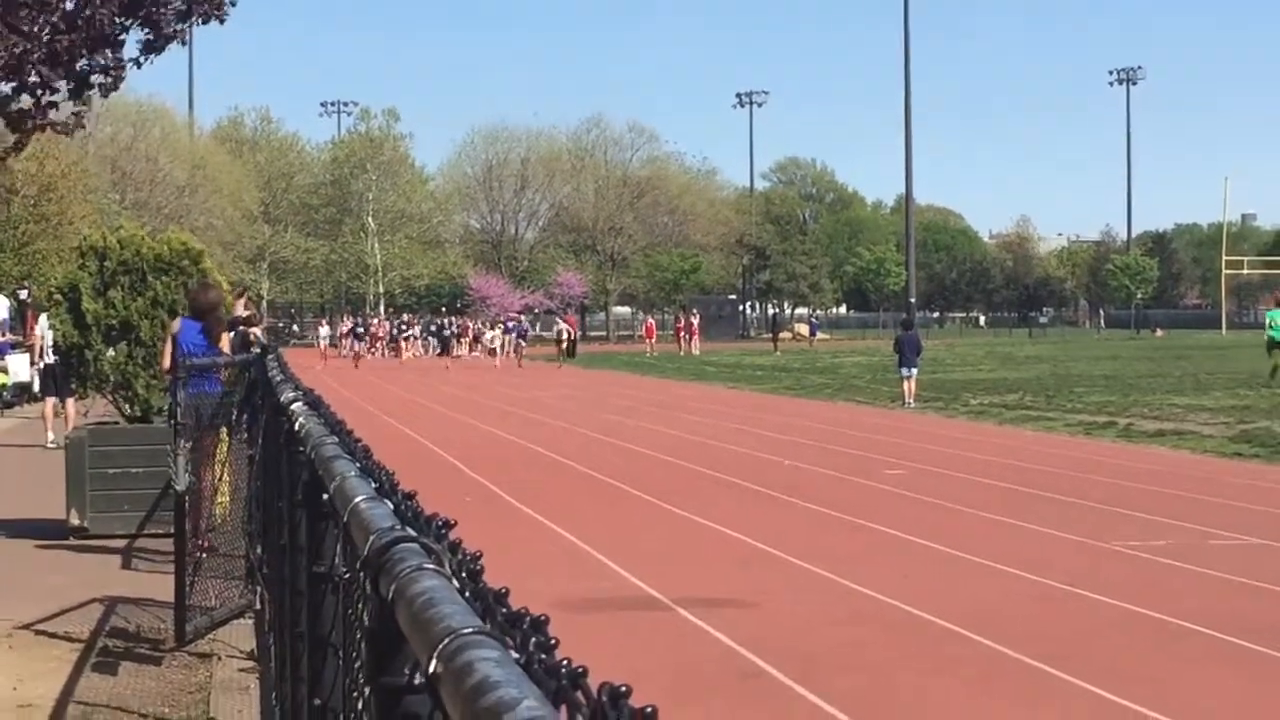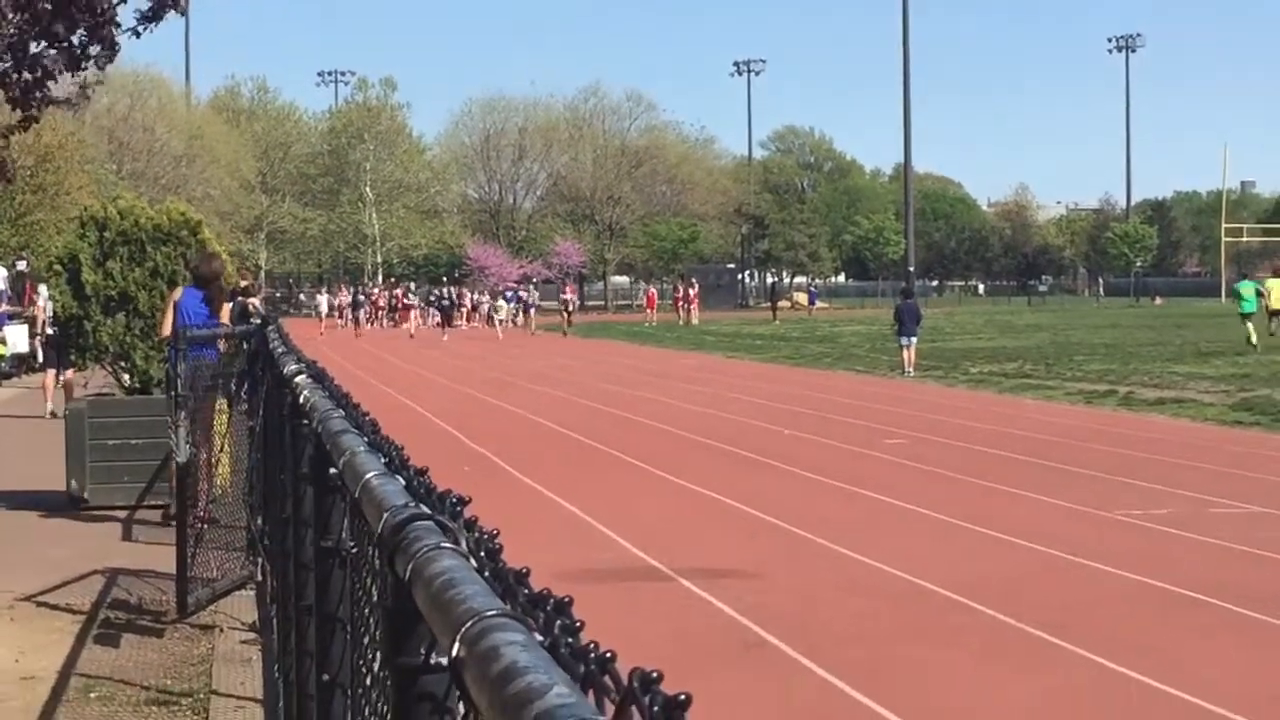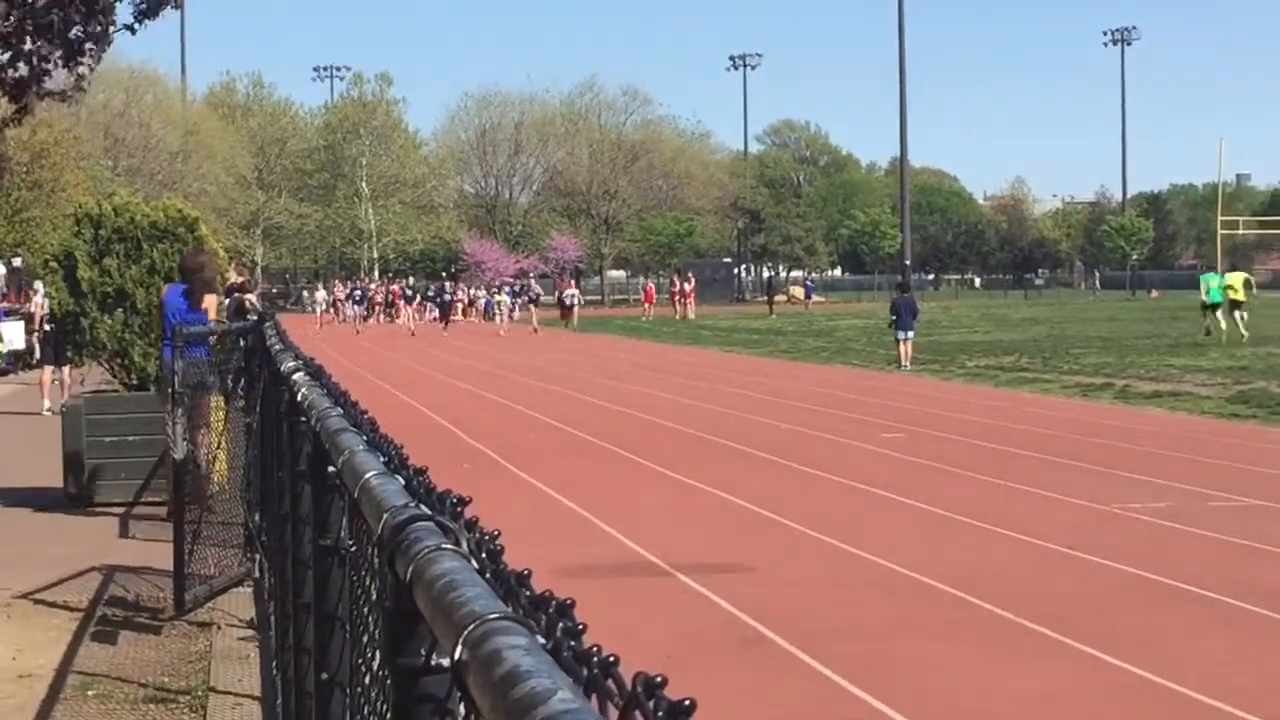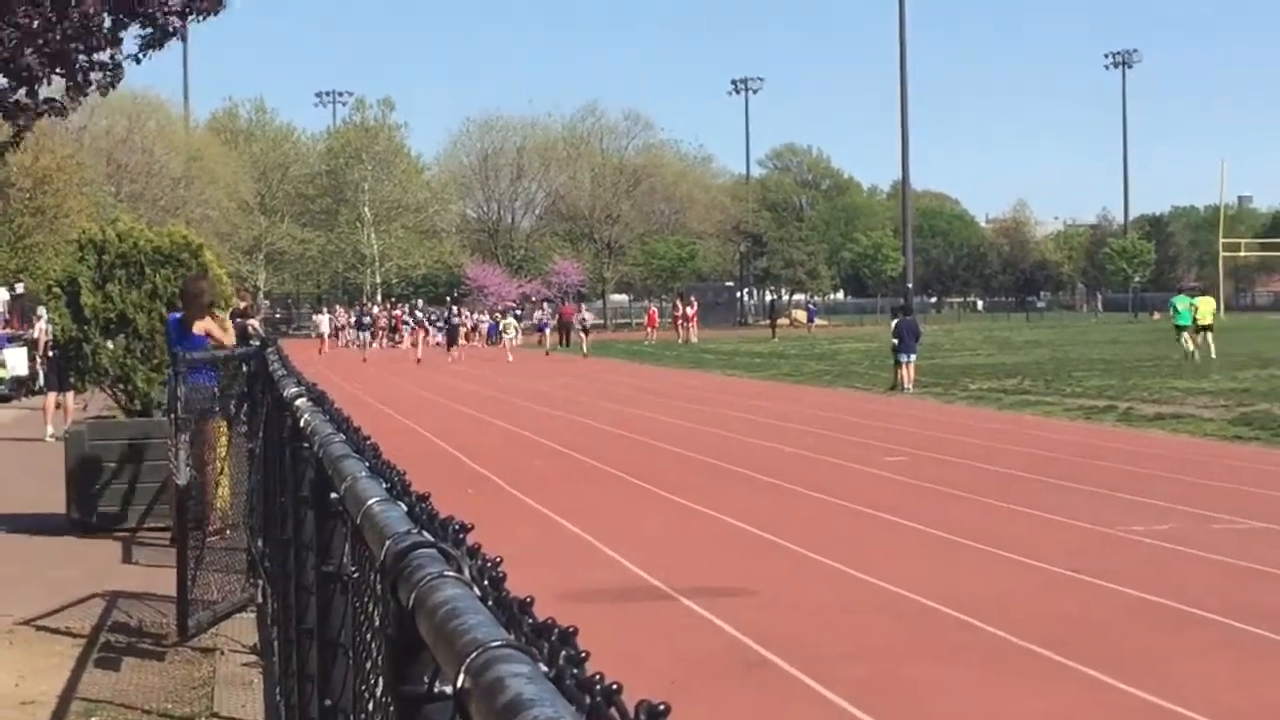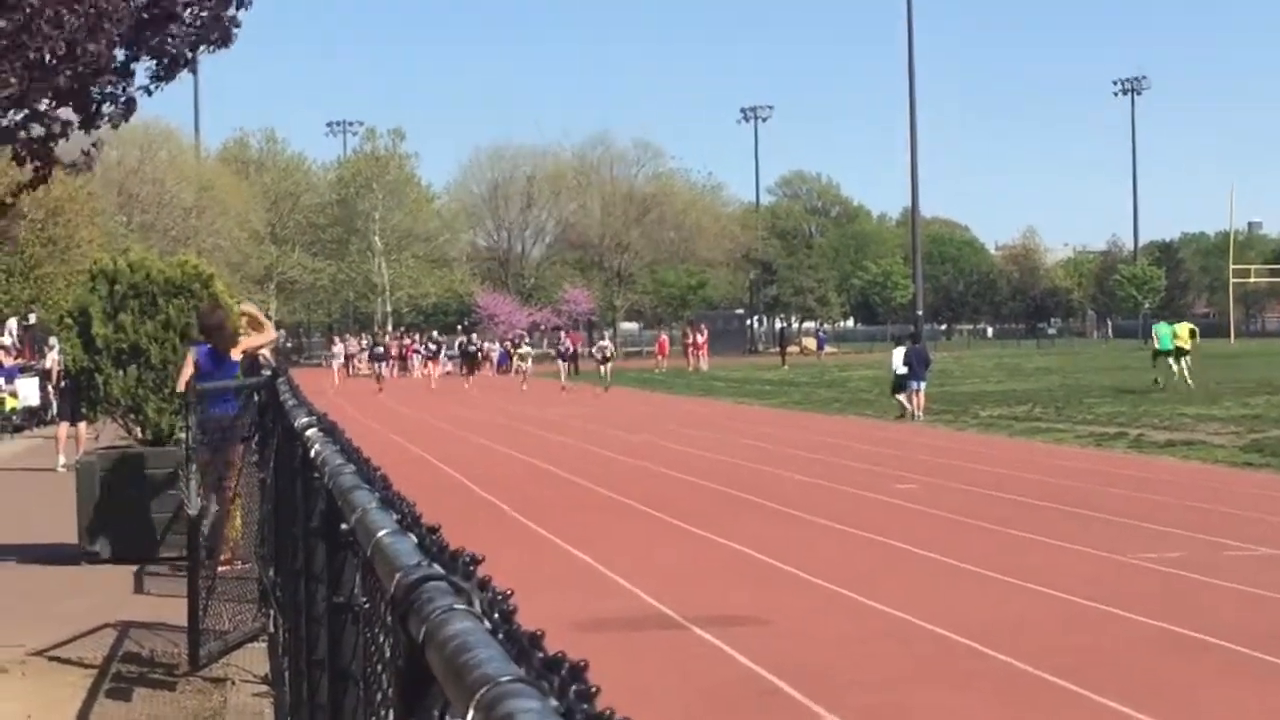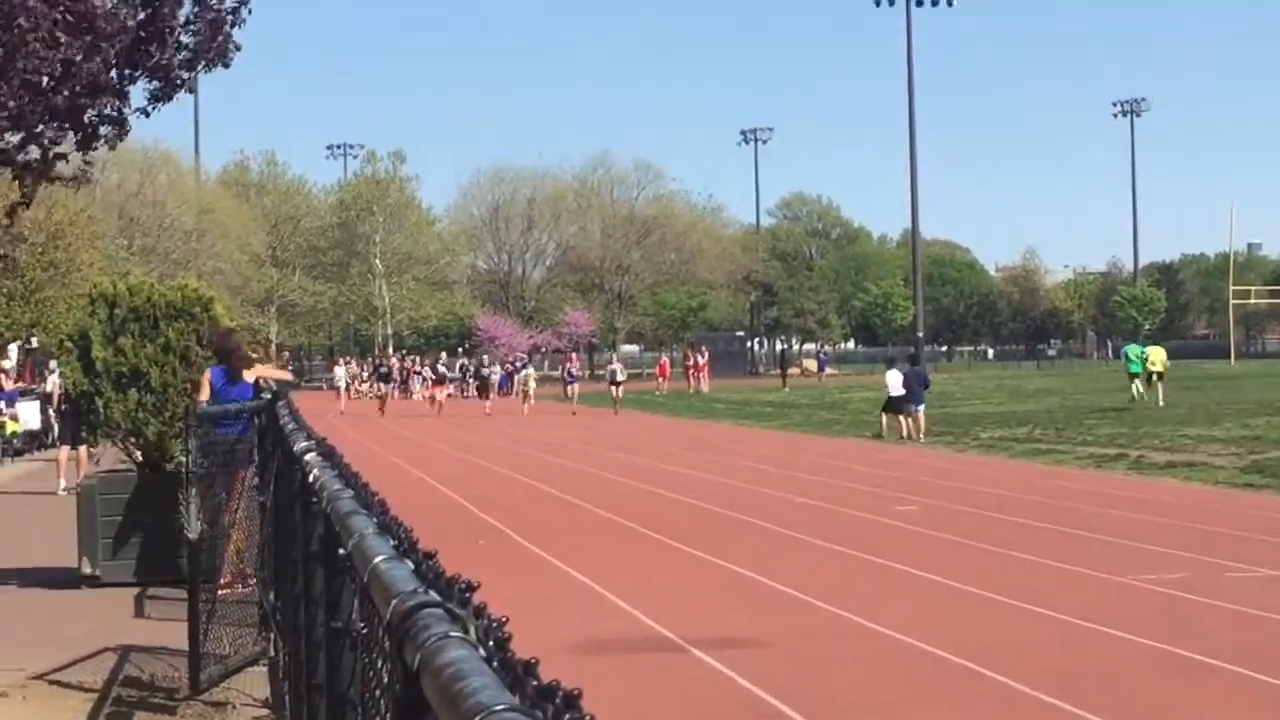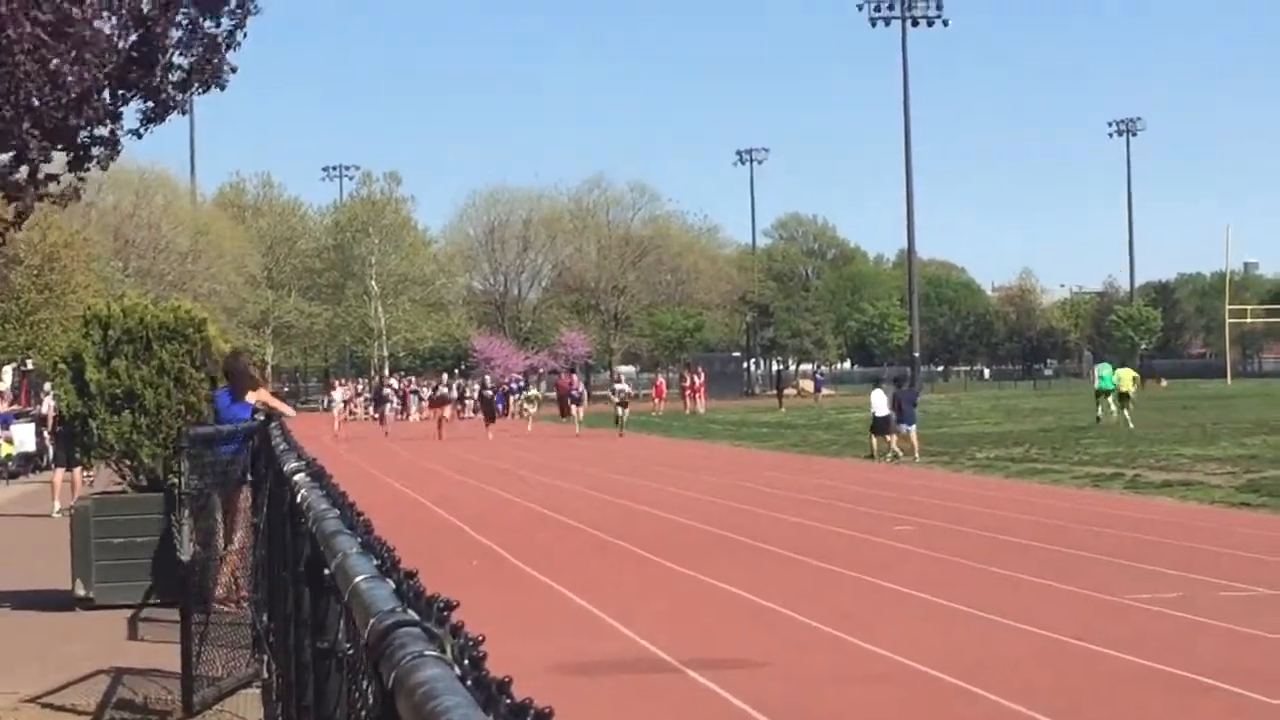
dt=0.3s
person 1, frame 1
left shoulder: (178, 325)
right shoulder: (220, 332)
left elbow: (165, 366)
right elbow: (226, 372)
left hip: (185, 397)
right hip: (212, 398)
right knee: (205, 467)
left ankle: (187, 530)
right ankle: (200, 536)
person 1, frame 2
left shoulder: (179, 294)
right shoulder: (221, 303)
left elbow: (165, 333)
right elbow: (222, 343)
left hip: (182, 366)
right hip: (210, 367)
right knee: (205, 438)
right ankle: (201, 506)
person 1, frame 3
left shoulder: (167, 291)
right shoulder: (208, 297)
left elbow: (162, 328)
right elbow: (210, 336)
left hip: (170, 363)
right hip: (197, 364)
left knee: (175, 431)
right knee: (200, 427)
left ankle: (176, 501)
right ankle: (196, 483)
person 1, frame 4
left shoulder: (172, 320)
right shoulder: (204, 321)
right elbow: (230, 343)
right wrist: (227, 326)
left hip: (180, 389)
right hip: (204, 389)
right knee: (207, 459)
right ankle: (210, 524)
person 1, frame 5
left shoulder: (195, 352)
right shoulder: (237, 345)
left elbow: (181, 388)
right elbow: (272, 335)
left wrist: (201, 384)
right wrist: (255, 314)
left hip: (207, 420)
right hip: (233, 419)
left knee: (210, 484)
right knee: (229, 486)
left ankle: (209, 544)
right ankle: (225, 551)
person 1, frame 6
left shoulder: (210, 373)
right shoulder: (251, 369)
left elbow: (201, 404)
right elbow: (288, 376)
right wrist: (264, 376)
left hip: (217, 441)
right hip: (242, 440)
left knee: (231, 506)
right knee: (237, 507)
left ankle: (243, 568)
right ankle: (227, 575)
person 1, frame 7
left shoulder: (219, 395)
right shoulder: (255, 393)
right elbow: (290, 412)
right wrist: (266, 407)
right hip: (242, 463)
left knee: (230, 526)
right knee: (240, 528)
left ankle: (238, 589)
right ankle: (222, 590)
